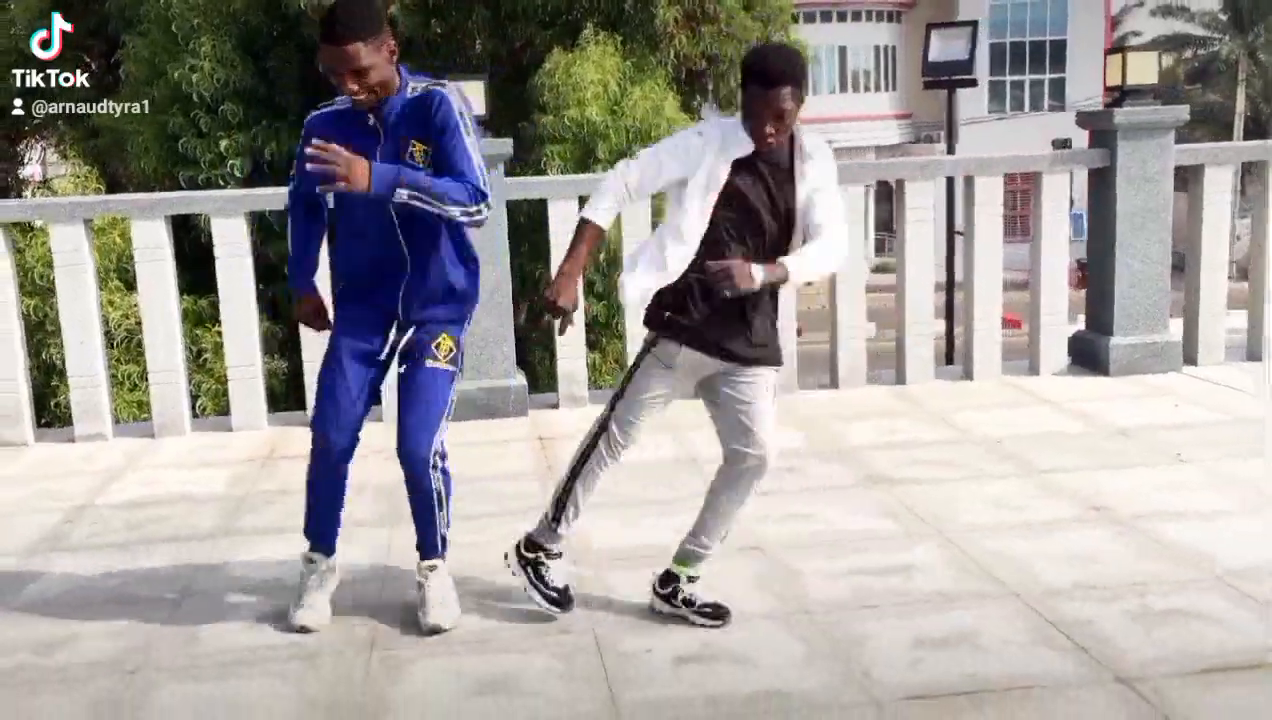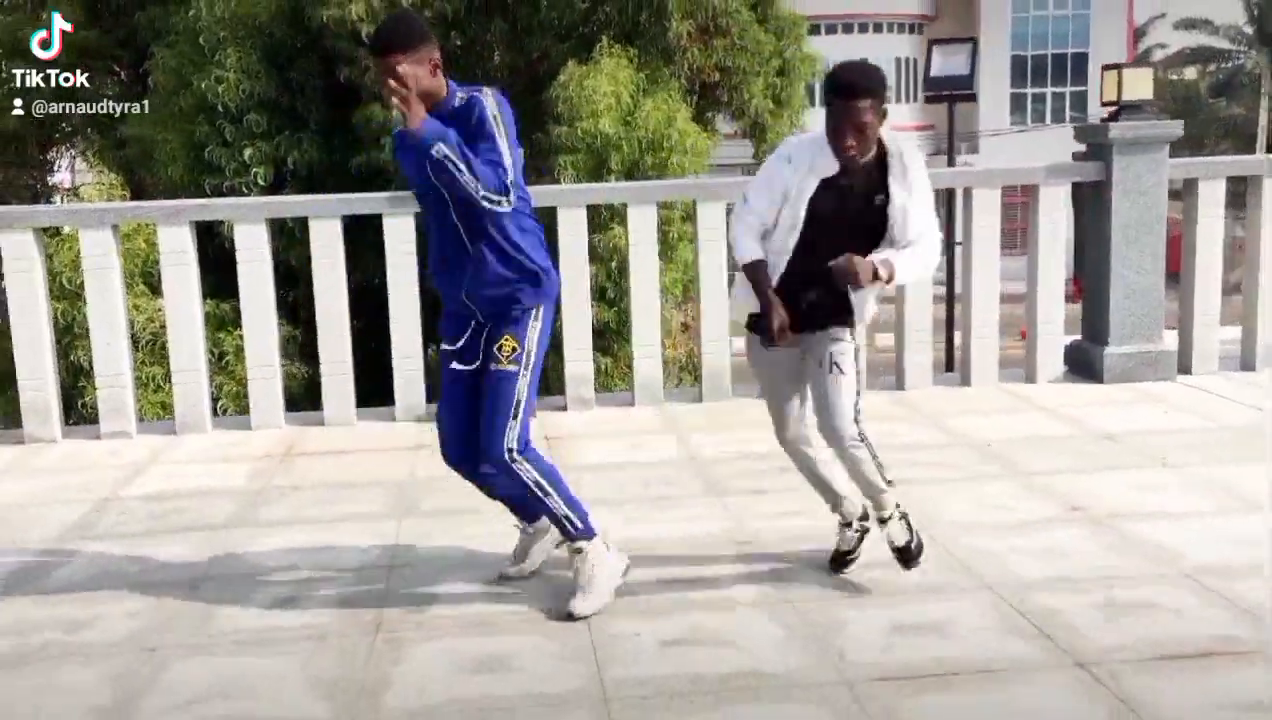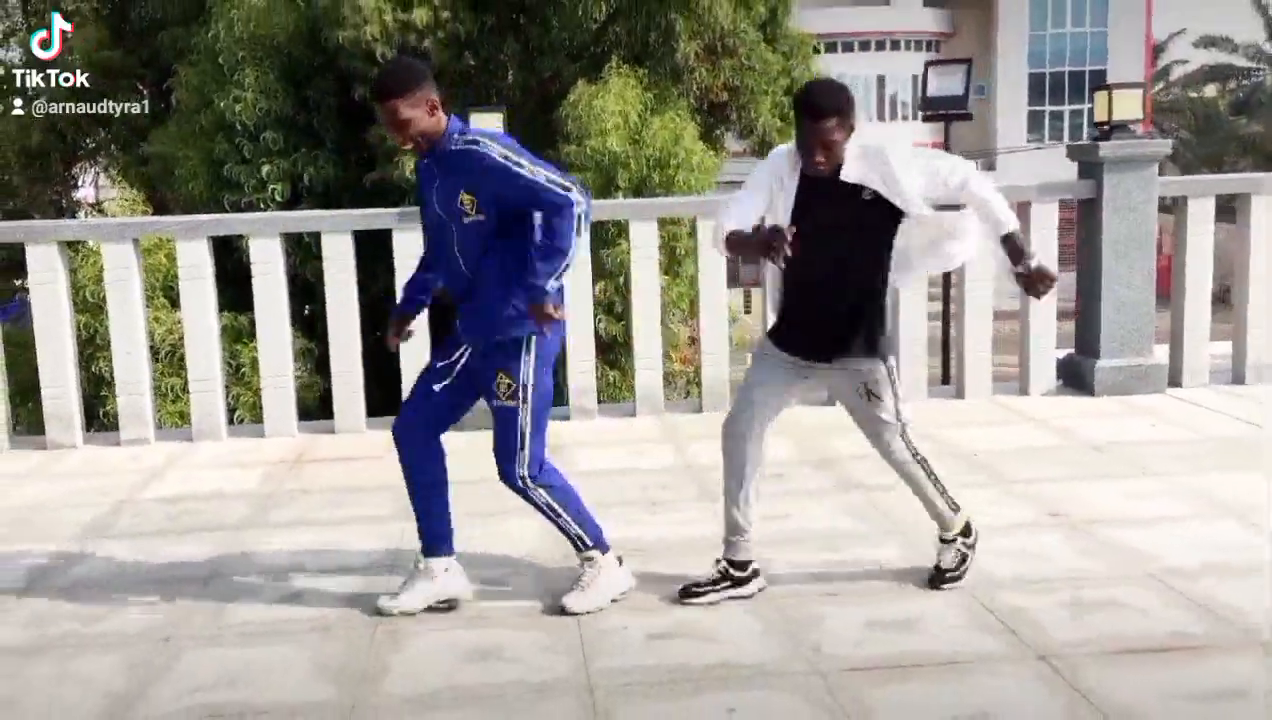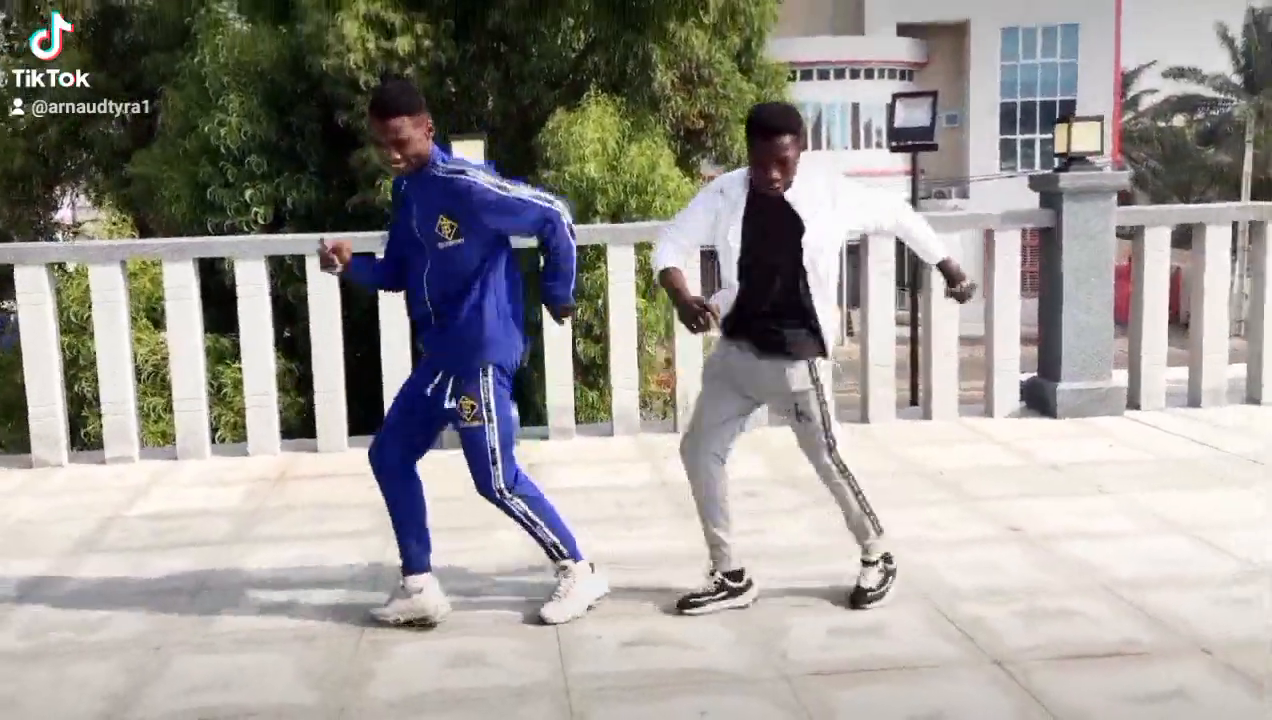
dt=0.4s
person 1, frame 1
left shoulder: (439, 105)
right shoulder: (326, 125)
left elbow: (471, 198)
right elbow: (306, 207)
left wrist: (377, 179)
right wrist: (300, 282)
left hip: (439, 305)
right hip: (363, 308)
left knee: (420, 444)
right knee: (331, 438)
left ankle: (433, 570)
right ankle: (319, 563)
person 1, frame 2
left shoulder: (483, 109)
right shoulder: (408, 140)
left elbow: (501, 197)
left wrist: (426, 132)
left hip: (520, 301)
right hip: (465, 307)
left knee: (509, 448)
right knee: (461, 445)
left ankle: (597, 552)
right ankle: (540, 520)
person 1, frame 3
left shoulder: (483, 154)
right shoulder: (428, 168)
left elbow: (570, 200)
left wrist: (543, 285)
right wrist: (407, 306)
left hip: (518, 332)
right hip: (472, 330)
left knee: (520, 469)
right knee: (413, 430)
left ankle: (606, 564)
right ankle: (439, 568)
person 1, frame 4
left shoulder: (467, 184)
right shoulder: (405, 191)
left elbow: (555, 218)
right elbow: (400, 270)
left wrist: (562, 293)
right wrist: (354, 265)
left hip: (483, 355)
right hip: (438, 356)
left knee: (497, 482)
right knee: (388, 456)
left ankle: (579, 573)
right ankle: (421, 585)
person 2, frame 1
left shoulder: (813, 161)
right shoulder: (706, 143)
left elbow: (829, 247)
right elbow: (622, 183)
left wrist: (764, 274)
right wrist: (571, 267)
left hip: (749, 339)
right hip: (684, 322)
left knee: (753, 454)
right knee: (615, 436)
left ankle: (679, 578)
right ankle: (543, 548)
person 2, frame 2
left shoulder: (903, 166)
right shoulder: (796, 157)
left elbow: (925, 251)
right elbow: (747, 227)
left wrist: (880, 267)
right wrist: (770, 303)
left hip: (835, 319)
right hip: (778, 316)
left knee: (837, 425)
right knee: (787, 429)
left ankle: (888, 509)
right ankle: (850, 517)
person 2, frame 3
left shoulder: (886, 164)
right shoulder: (779, 169)
left elbow: (972, 186)
right elbow: (730, 233)
left wrist: (1021, 259)
right wrist: (756, 241)
left hip: (859, 343)
right hip: (795, 335)
left knee: (894, 448)
right knee: (740, 434)
left ankle: (956, 531)
right ankle: (737, 566)
person 2, frame 4
left shoulder: (830, 194)
right shoulder: (724, 194)
left elbow: (899, 217)
right elbow: (669, 247)
left wrist: (951, 271)
right wrist: (682, 298)
left hip: (795, 354)
right hip: (738, 346)
left knee: (826, 462)
right knee: (700, 451)
left ankle: (876, 558)
right ankle: (730, 575)
